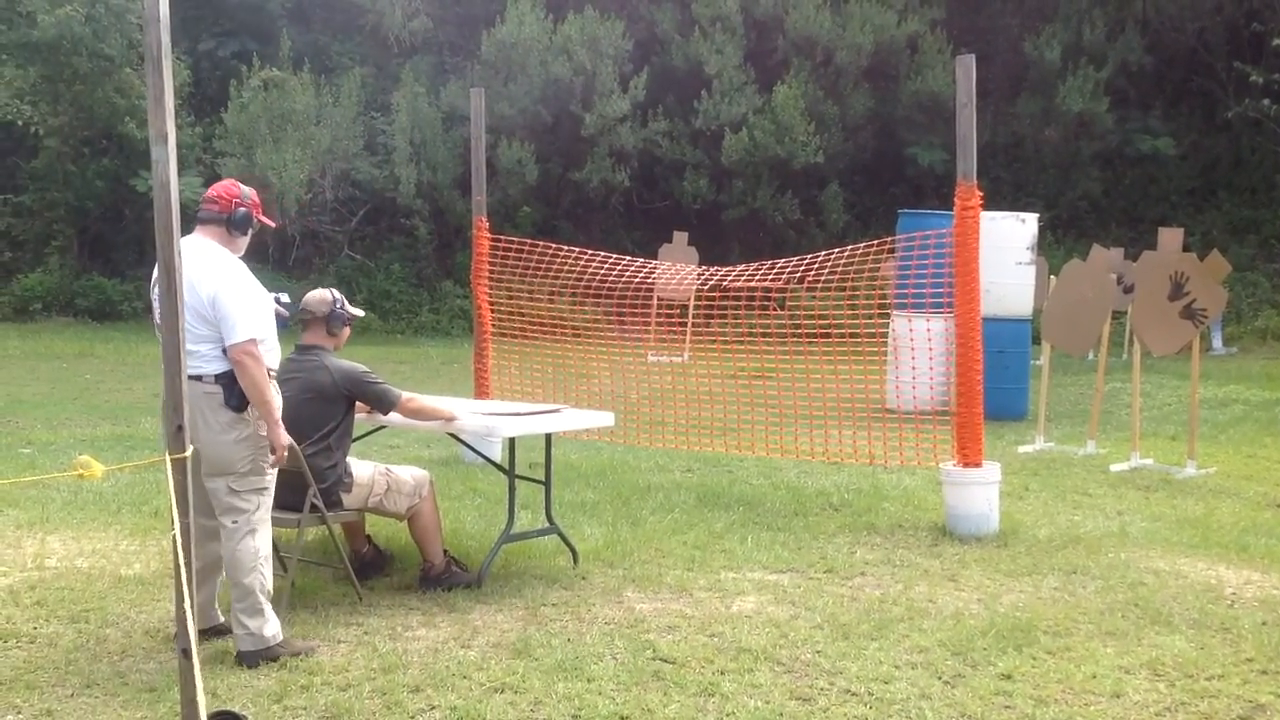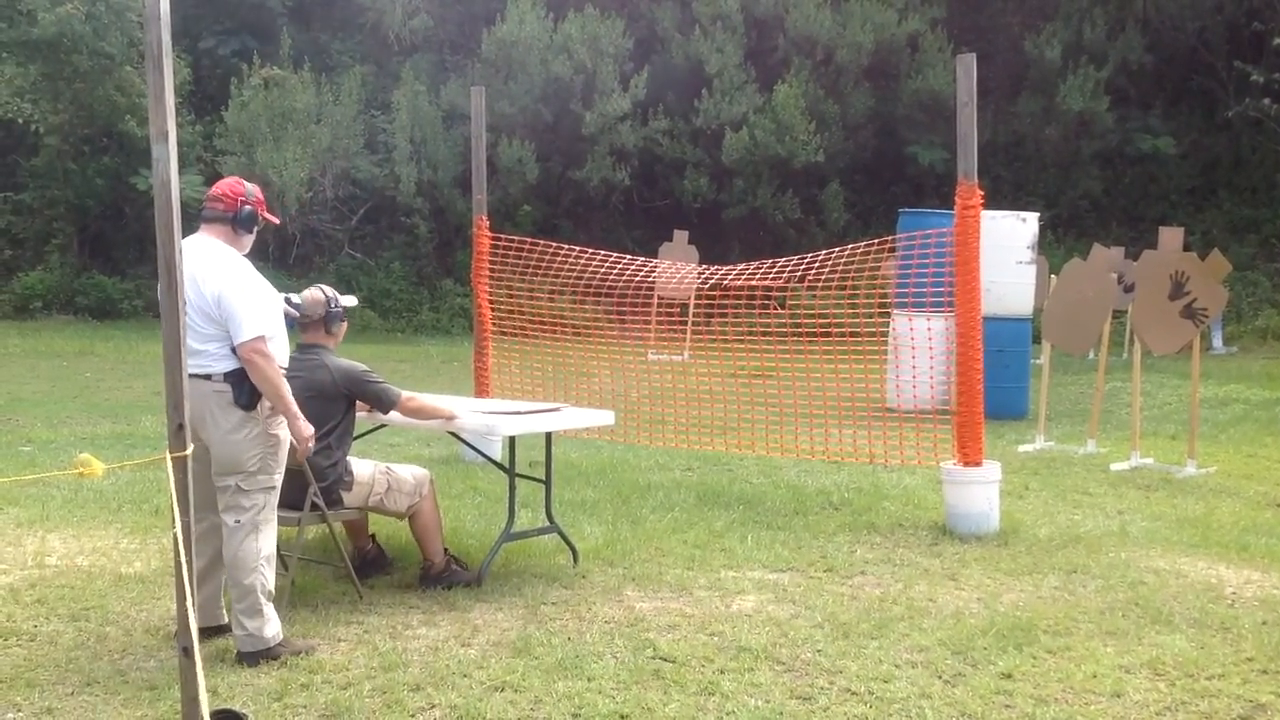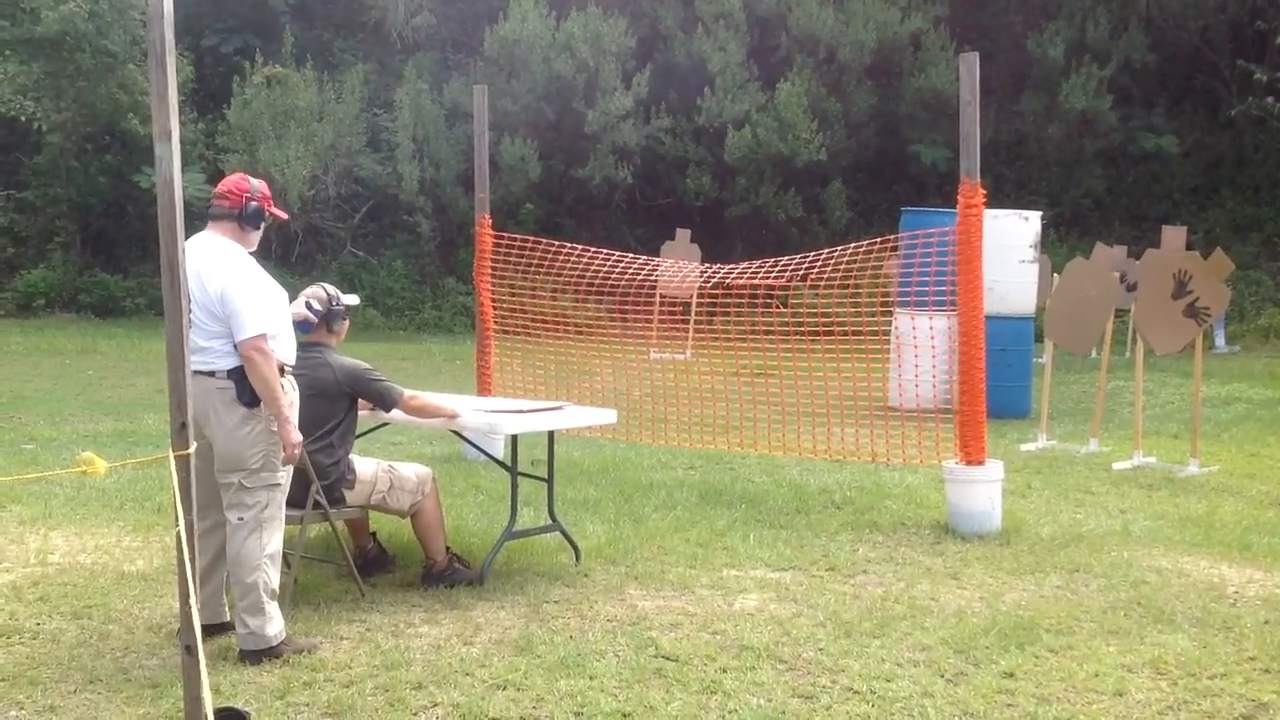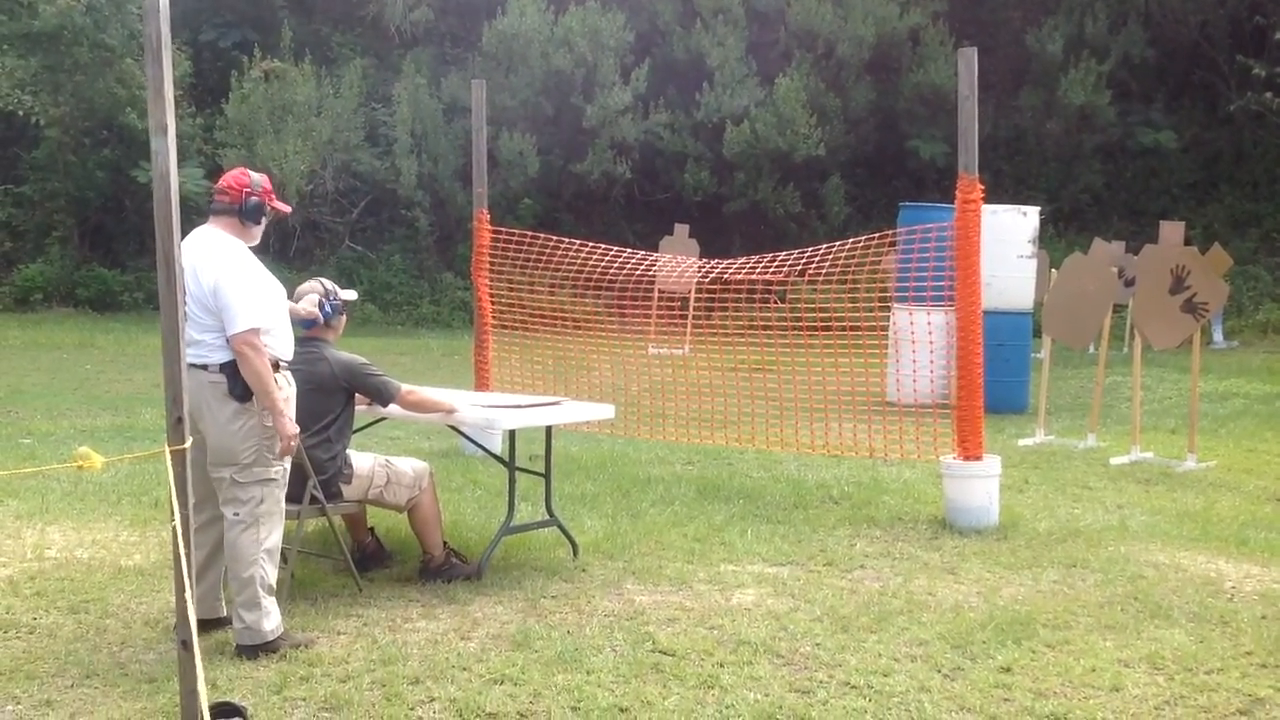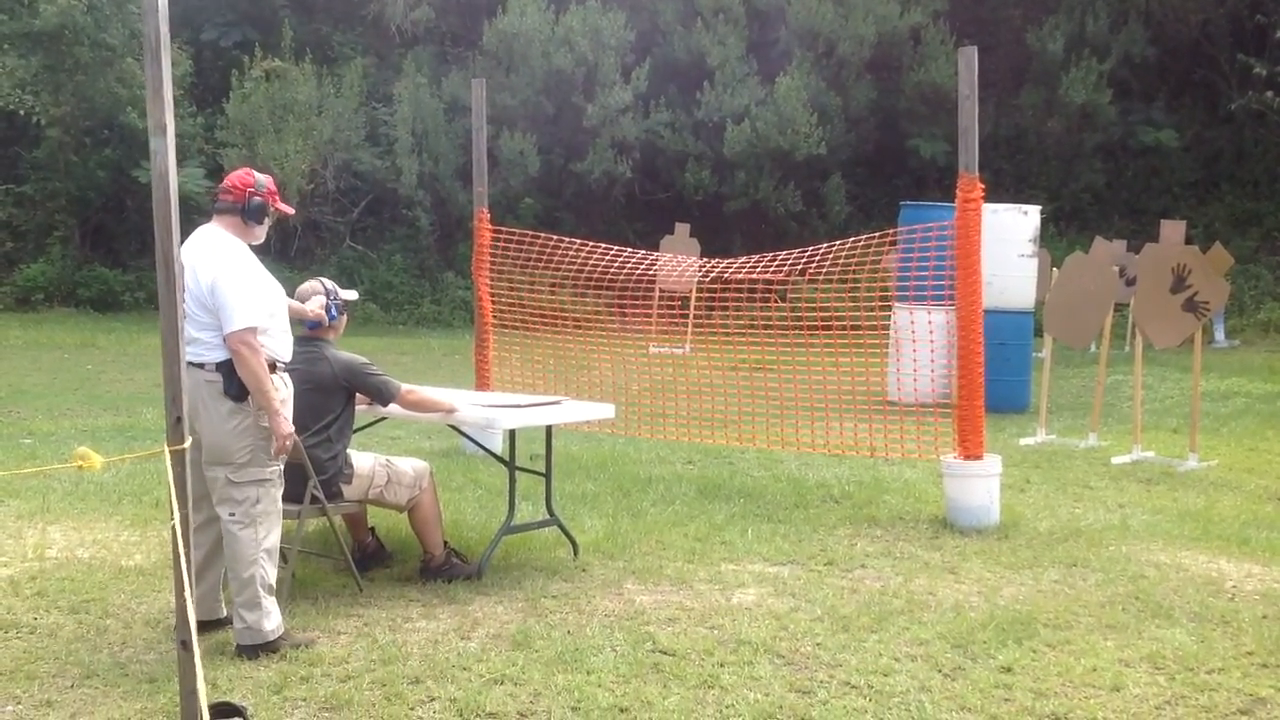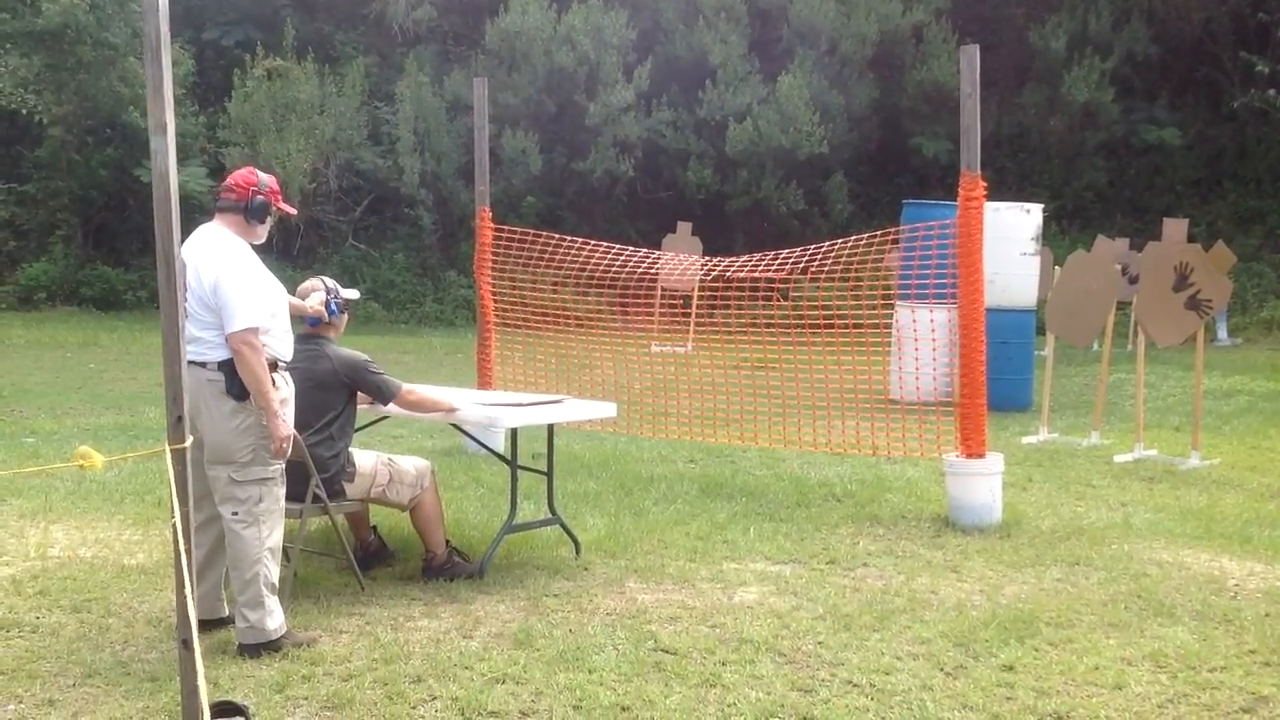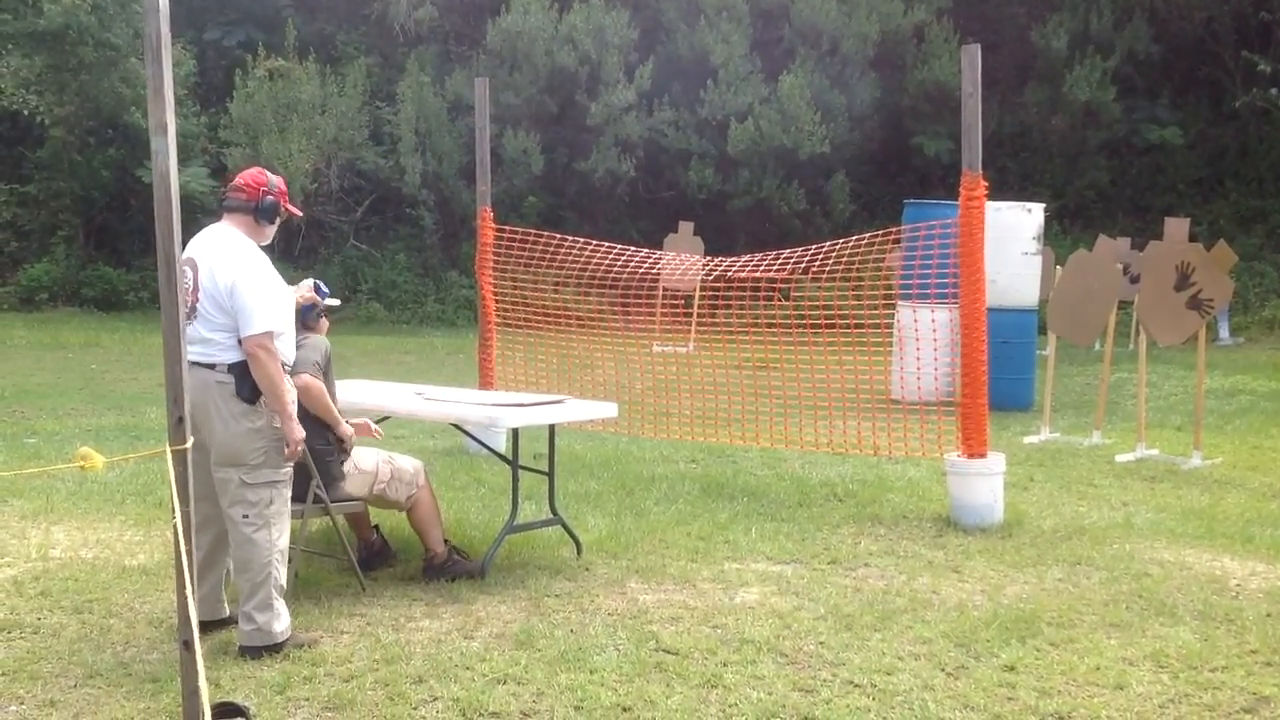
dt=0.3s
person 1, frame 1
left shoulder: (172, 258)
right shoulder: (226, 271)
right elbow: (245, 355)
left wrist: (257, 313)
right wrist: (274, 423)
left hip: (184, 395)
right hip: (227, 403)
left knee: (199, 515)
right knee: (244, 521)
left ankle: (199, 618)
right ankle: (258, 638)
person 1, frame 2
left shoulder: (181, 255)
right shoulder: (231, 270)
right elbow: (254, 354)
left wrist: (267, 312)
right wrist: (293, 416)
left hip: (193, 392)
right hip: (236, 401)
left knee: (203, 513)
right knee: (248, 520)
left ankle: (203, 616)
right ankle: (258, 638)
person 1, frame 3
left shoulder: (192, 252)
right shoulder: (236, 267)
right elbow: (254, 351)
left wrist: (281, 314)
right wrist: (284, 421)
left hip: (201, 390)
right hip: (242, 398)
left knee: (208, 510)
right knee: (254, 518)
left ankle: (206, 615)
right ankle: (262, 635)
person 1, frame 4
left shoulder: (196, 244)
right shoulder: (232, 261)
right elbow: (247, 345)
left wrist: (292, 309)
right wrist: (279, 414)
left hip: (201, 384)
right hip: (238, 392)
left knee: (206, 505)
right knee: (252, 512)
left ankle: (202, 609)
right ankle: (258, 631)
person 1, frame 5
left shoulder: (200, 243)
right shoulder: (231, 259)
right elbow: (244, 344)
left wrist: (301, 309)
right wrist: (275, 414)
left hip: (202, 383)
right hip: (236, 392)
left knee: (208, 505)
right knee: (251, 512)
left ankle: (202, 609)
right ankle: (259, 630)
person 1, frame 6
left shoulder: (201, 241)
right shoulder: (233, 259)
right elbow: (245, 345)
left wrist: (301, 306)
right wrist: (273, 415)
left hip: (202, 382)
right hip: (237, 391)
left knee: (208, 504)
right knee: (253, 511)
left ankle: (204, 608)
right ankle: (261, 630)
person 1, frame 7
left shoulder: (200, 244)
right shoulder: (246, 262)
right elbow: (259, 350)
left wrist: (288, 299)
right wrist: (288, 419)
left hip: (198, 383)
right hip: (238, 394)
left knee: (205, 509)
right knee: (258, 515)
left ankle: (203, 610)
right ankle: (264, 631)
person 2, frame 1
left shoulder: (283, 368)
right shoulder: (343, 372)
right elbow: (408, 405)
left wrist: (362, 405)
right wrist: (449, 413)
left hip: (282, 487)
right hip: (321, 488)
left knee: (351, 466)
right knee: (418, 482)
left ankle: (363, 556)
right ankle: (437, 570)
person 2, frame 2
left shoulder: (282, 366)
right shoulder: (343, 371)
right elbow: (408, 404)
left wrist: (361, 403)
right wrist: (448, 412)
left hip: (284, 485)
right hip: (323, 487)
left knee: (350, 466)
right knee: (419, 482)
left ankle: (365, 555)
right ankle: (437, 568)
person 2, frame 3
right shoulder: (346, 369)
right elbow: (410, 402)
left wrist: (365, 401)
right wrist: (451, 411)
left hip: (289, 482)
right hip: (326, 484)
left knee: (354, 465)
right knee: (421, 480)
left ankle: (367, 554)
right ankle: (440, 567)
person 2, frame 4
right shoulder: (342, 364)
right elbow: (407, 397)
left wrist: (362, 396)
right wrist: (448, 406)
left hip: (287, 476)
right hip: (322, 479)
left knee: (351, 464)
right knee: (418, 475)
left ankle: (365, 549)
right ankle: (437, 561)
person 2, frame 5
right shoulder: (343, 364)
right elbow: (407, 397)
left wrist: (363, 395)
right wrist: (449, 405)
left hip: (286, 476)
right hip: (323, 478)
left knee: (351, 462)
right knee: (419, 474)
left ankle: (366, 548)
right ankle: (437, 561)
person 2, frame 6
right shoulder: (344, 360)
right elbow: (407, 398)
left wrist: (363, 395)
right wrist: (450, 405)
left hip: (287, 475)
right hip: (324, 477)
left knee: (352, 461)
right knee: (420, 473)
left ankle: (368, 548)
right ankle: (439, 560)
person 2, frame 7
right shoulder: (313, 344)
right elbow: (304, 383)
left wrist: (345, 426)
right wrist: (340, 425)
right hip: (321, 473)
left knee: (351, 459)
right knee: (411, 472)
left ankle: (370, 547)
right ankle: (439, 558)
